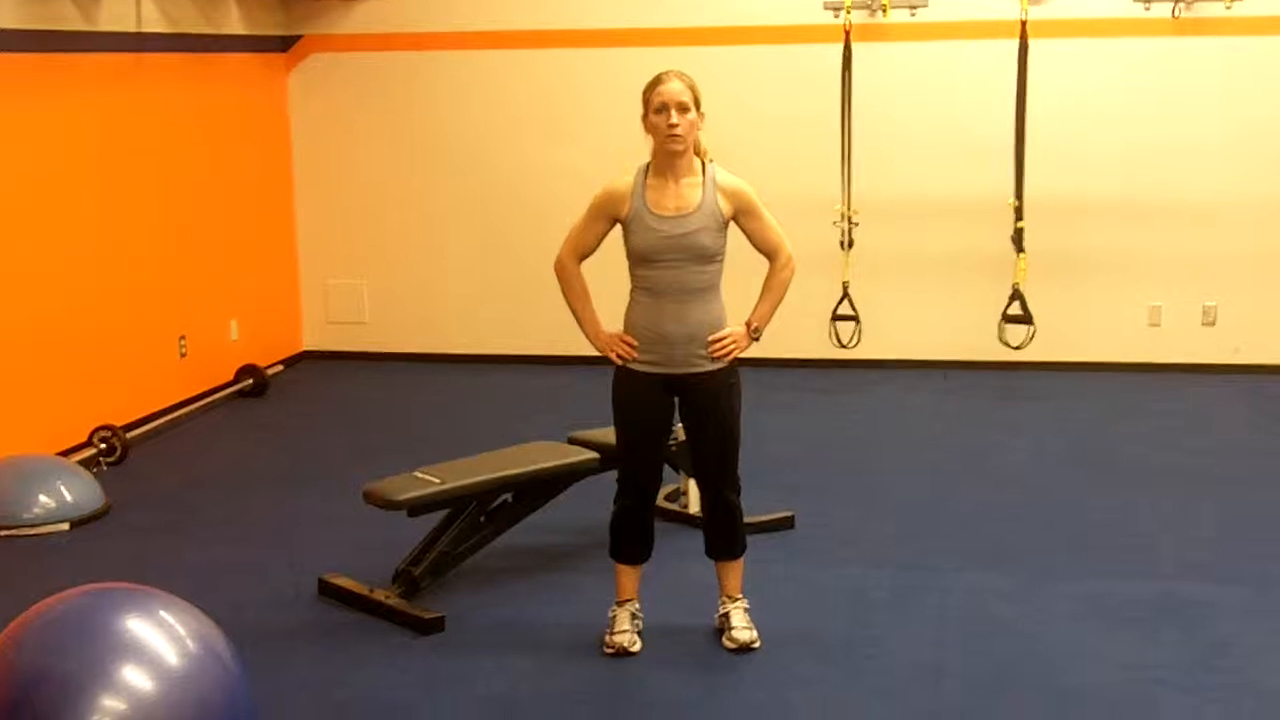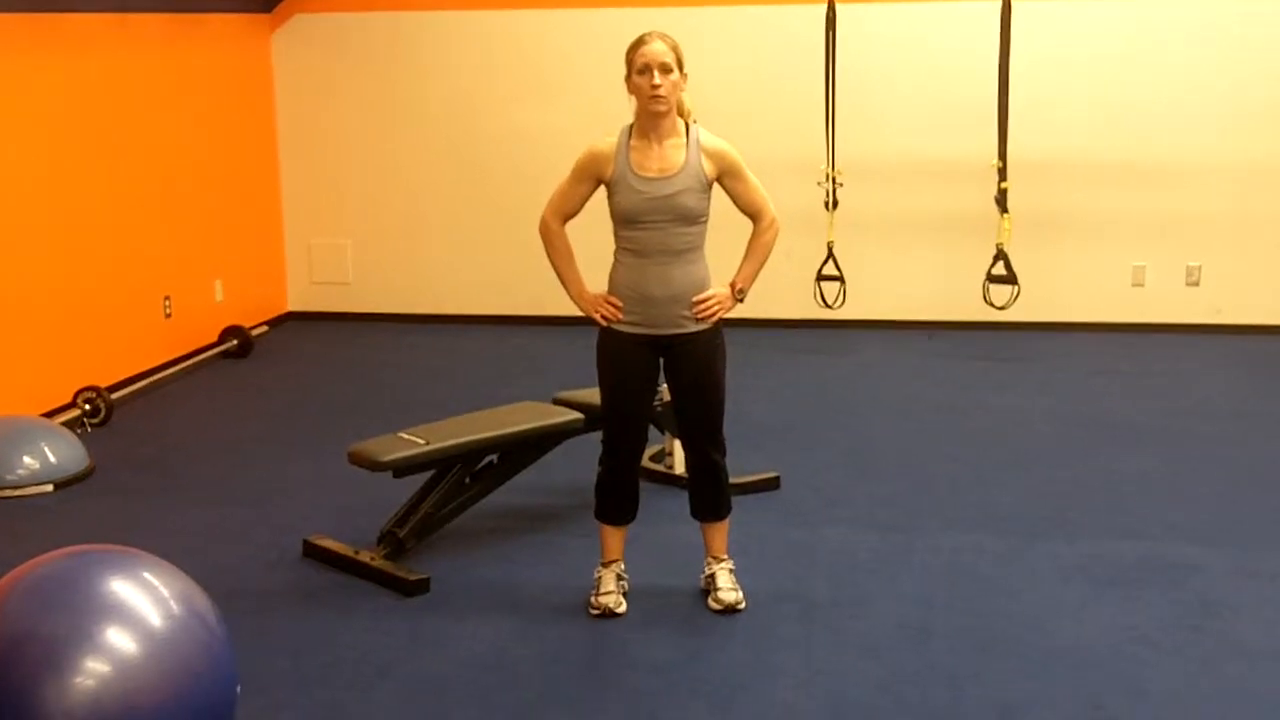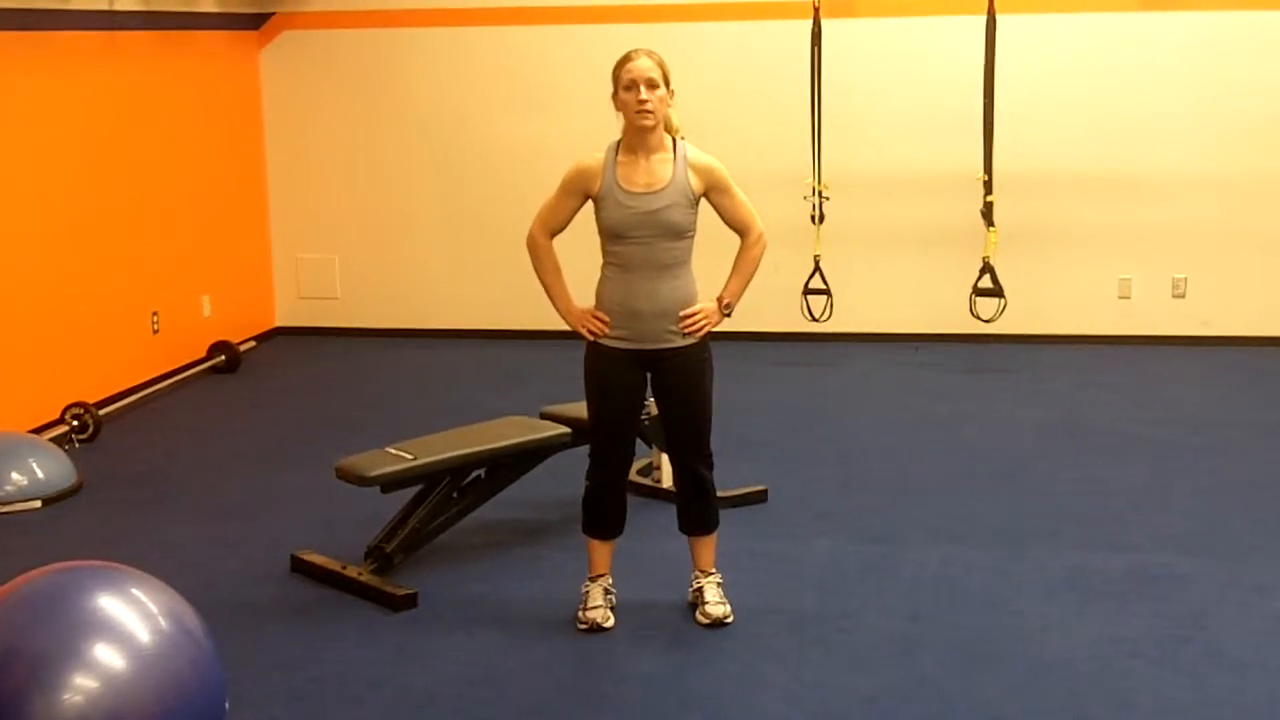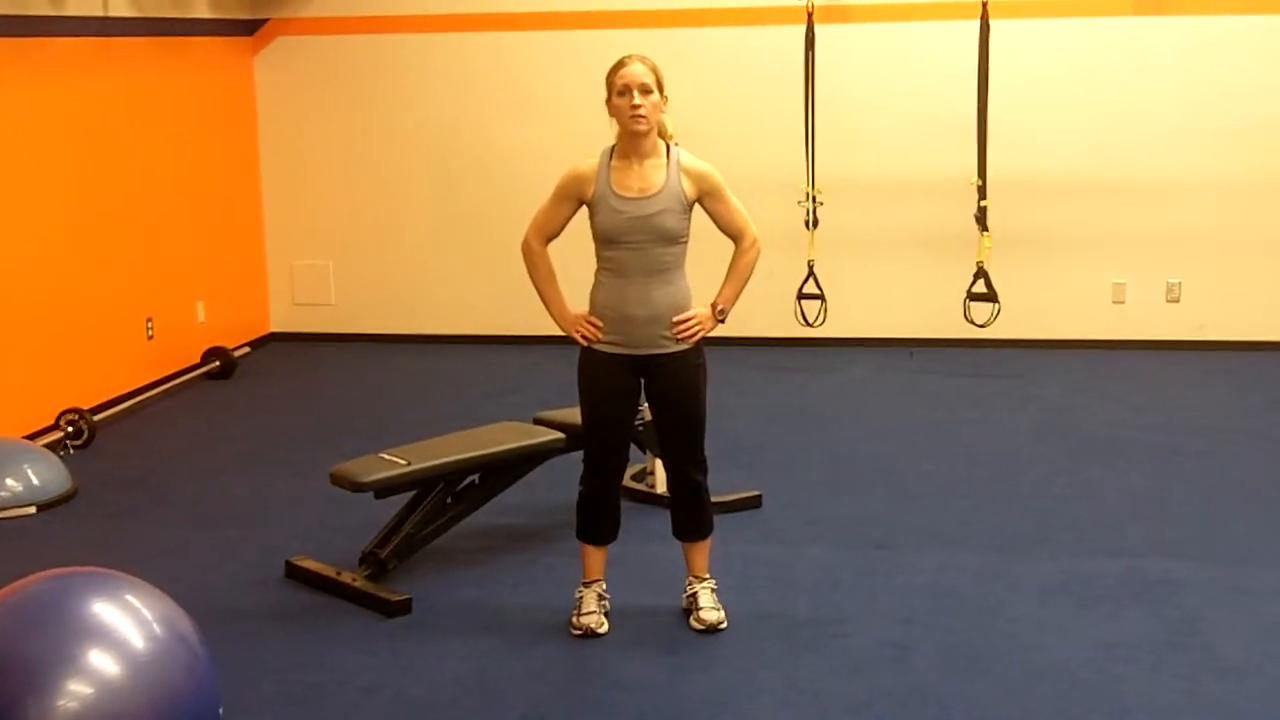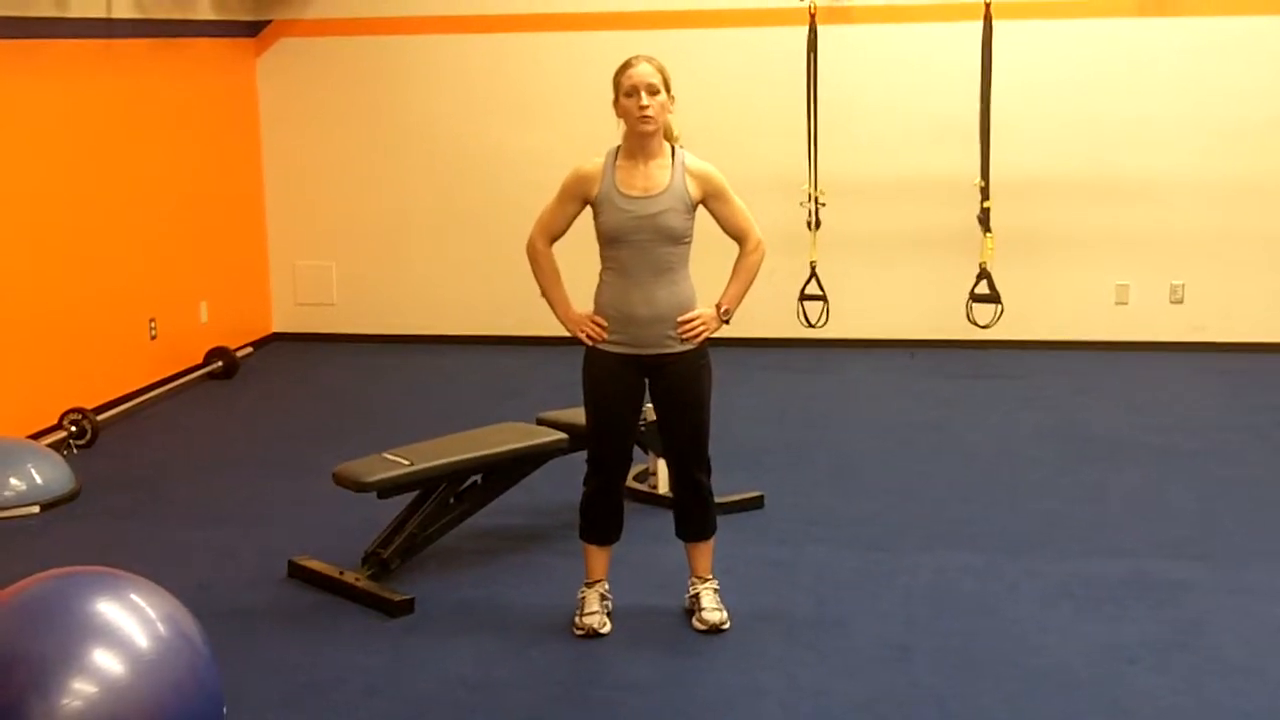
dt=1s
person 1, frame 1
left shoulder: (728, 190)
right shoulder: (621, 193)
left elbow: (783, 260)
right elbow: (567, 260)
left wrist: (752, 328)
right wrist: (596, 333)
left hip: (710, 365)
right hip: (641, 367)
left knee: (720, 486)
right knee: (636, 488)
left ankle: (732, 604)
right ankle: (625, 608)
person 1, frame 2
left shoulder: (712, 152)
right shoulder: (605, 155)
left elbow: (767, 221)
right elbow: (552, 222)
left wrist: (737, 290)
right wrist: (581, 294)
left hip: (695, 326)
right hip: (626, 328)
left knee: (705, 447)
right knee: (621, 448)
left ankle: (719, 566)
right ankle: (611, 570)
person 1, frame 3
left shoulder: (699, 167)
right shoulder: (592, 170)
left elbow: (754, 236)
right elbow: (539, 236)
left wrist: (724, 304)
right wrist: (568, 309)
left hip: (682, 340)
right hip: (613, 343)
left knee: (693, 461)
right knee: (608, 463)
left ankle: (706, 580)
right ankle: (598, 584)
person 1, frame 4
left shoulder: (693, 172)
right shoulder: (586, 175)
left elbow: (748, 241)
right elbow: (534, 242)
left wrist: (717, 310)
right wrist: (562, 314)
left hip: (675, 346)
right hip: (607, 348)
left knee: (687, 467)
right knee: (602, 468)
left ankle: (700, 585)
right ankle: (592, 590)
person 1, frame 5
left shoulder: (697, 174)
right shoulder: (591, 176)
left elbow: (752, 243)
right elbow: (539, 243)
left wrist: (723, 311)
right wrist: (566, 314)
left hip: (680, 346)
right hip: (611, 348)
left knee: (690, 468)
right knee: (605, 468)
left ankle: (703, 586)
right ankle: (594, 590)
